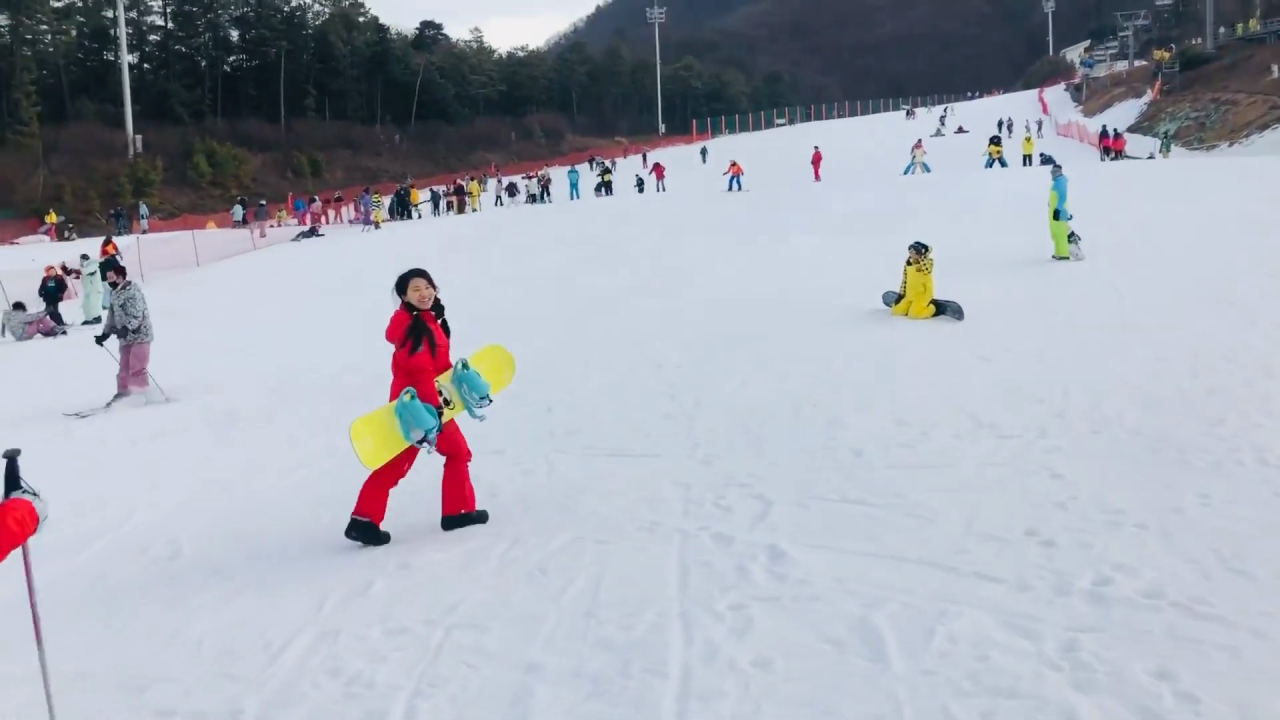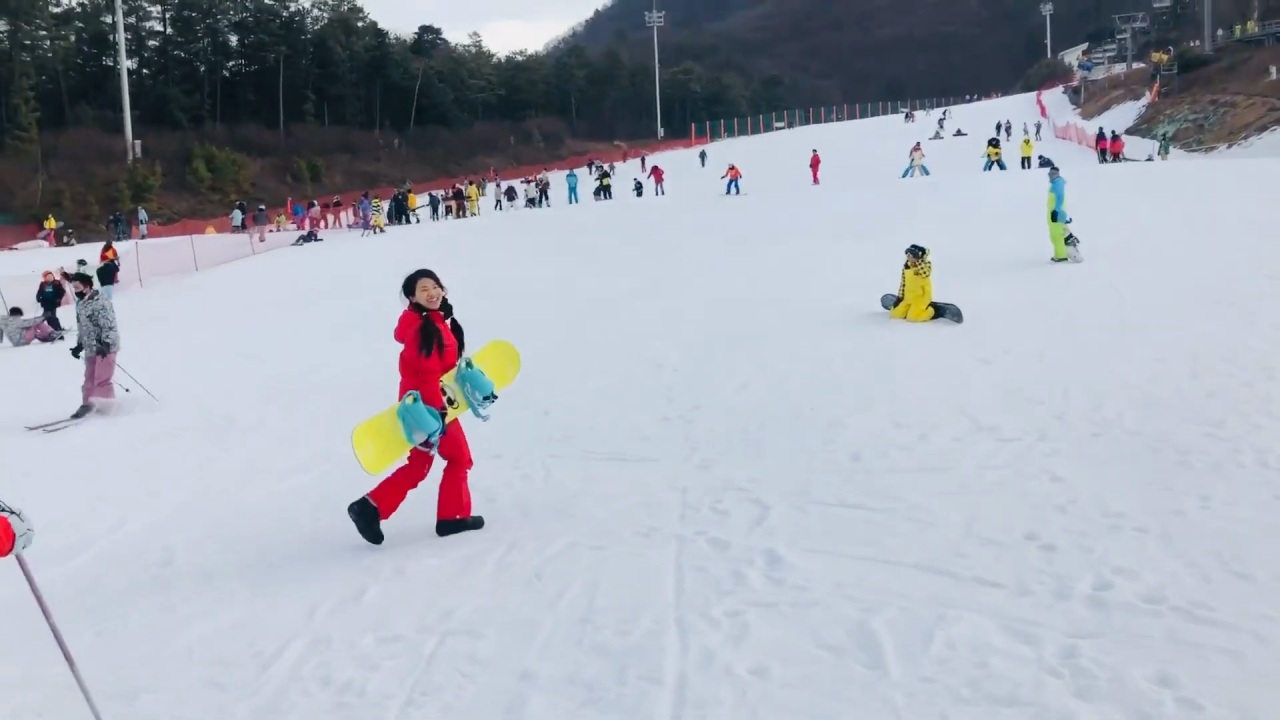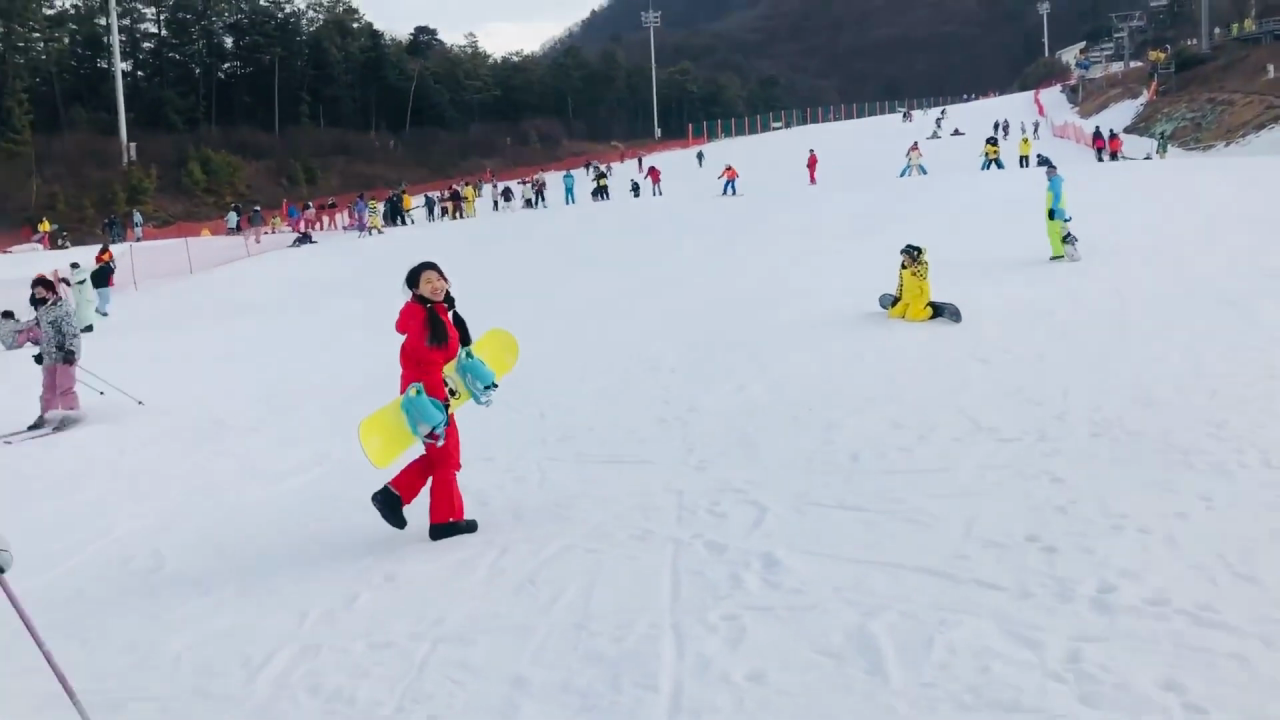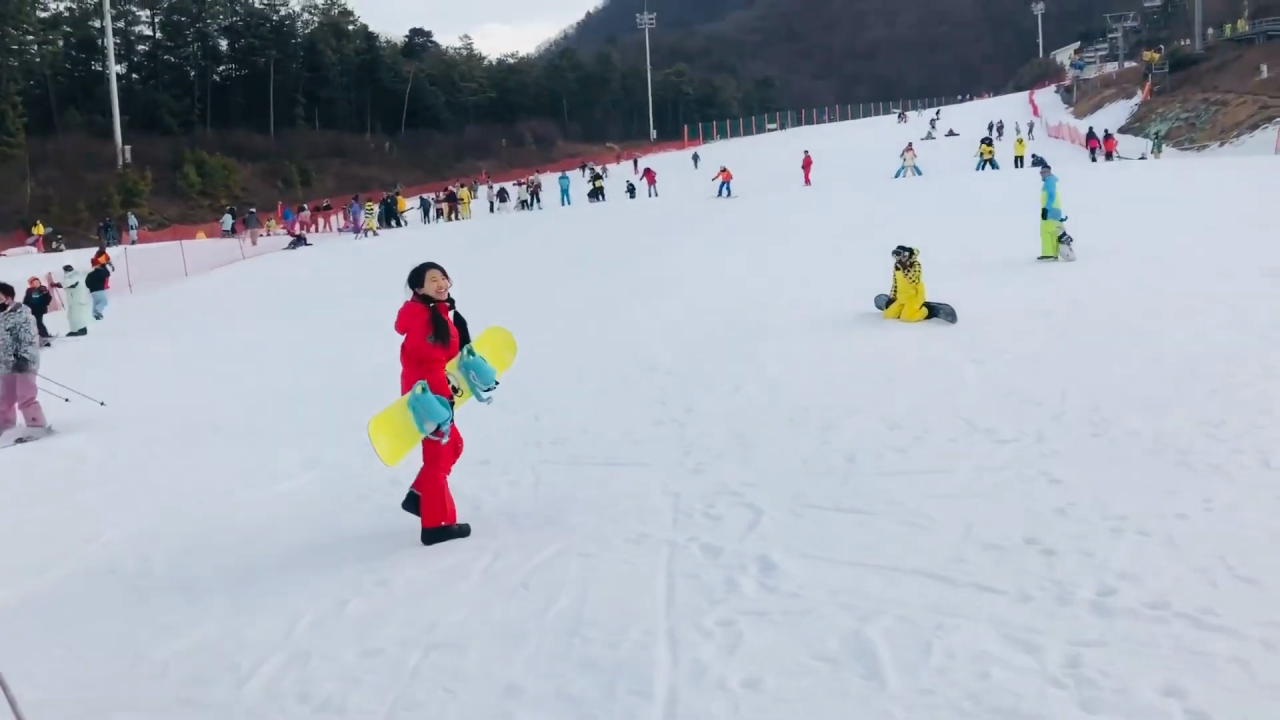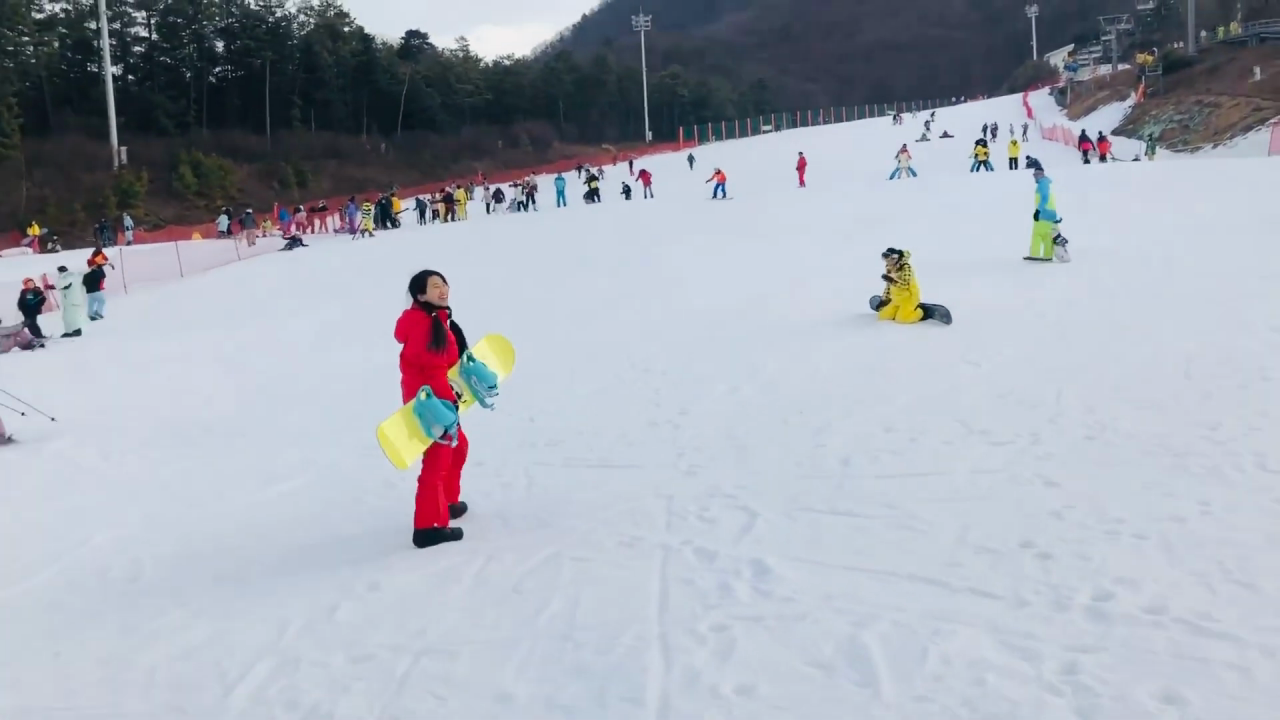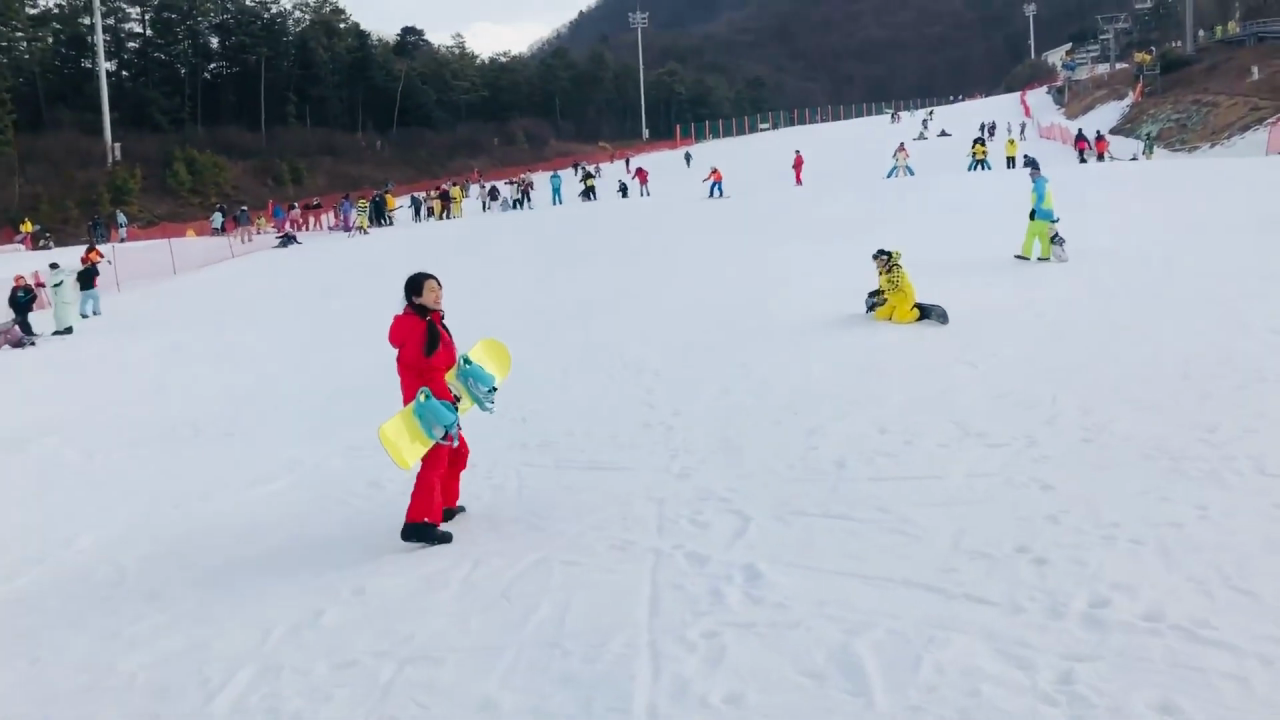
dt=0.1s
person 1, frame 1
left shoulder: (430, 321)
right shoulder: (413, 327)
left elbow: (439, 364)
right elbow: (420, 371)
right wrist: (433, 405)
right hip: (420, 405)
left knee: (394, 465)
right knee: (458, 453)
left ankle: (362, 521)
right ankle: (458, 512)
person 1, frame 2
left shoulder: (439, 321)
right shoulder: (423, 327)
left elbow: (447, 364)
right elbow: (427, 373)
right wrist: (437, 408)
left hip: (435, 403)
right hip: (427, 407)
left knee: (417, 466)
right knee: (460, 458)
left ankle: (369, 507)
right ankle: (453, 517)
person 1, frame 3
left shoulder: (440, 313)
right shoulder: (425, 318)
left elbow: (448, 356)
right elbow: (428, 363)
right wrist: (440, 398)
left hip: (430, 395)
right hip: (428, 398)
left knee: (437, 454)
right knee: (446, 459)
left ankle: (393, 495)
right ankle: (445, 521)
person 1, frame 4
left shoulder: (437, 313)
right shoulder: (428, 318)
left elbow: (445, 357)
right elbow: (431, 362)
right wrist: (444, 396)
left hip: (430, 394)
right hip: (431, 397)
left knee: (451, 445)
right knee: (439, 459)
left ankle: (419, 497)
right ankle: (437, 525)
person 1, frame 5
left shoulder: (436, 320)
right shoulder: (429, 325)
left elbow: (446, 362)
right elbow: (434, 369)
right wrist: (448, 401)
left knee: (457, 447)
right knee: (437, 464)
left ankle: (448, 503)
right ankle: (428, 528)
person 1, frame 6
left shoulder: (421, 324)
right shoulder: (425, 328)
right elbow: (433, 372)
right wrist: (447, 403)
left knee: (457, 451)
right knee: (435, 464)
left ankle: (443, 506)
right ankle: (419, 523)
